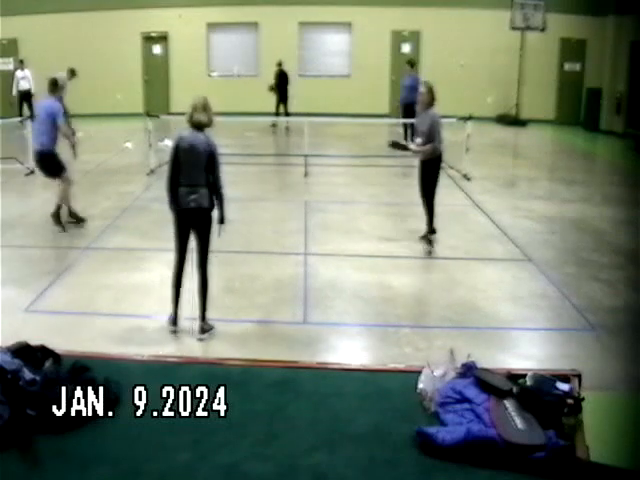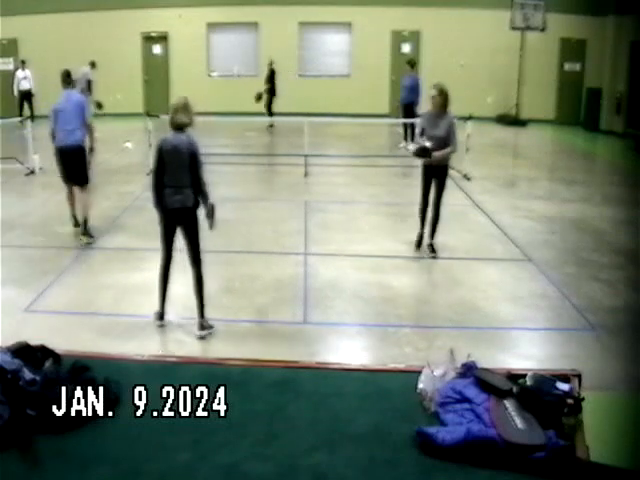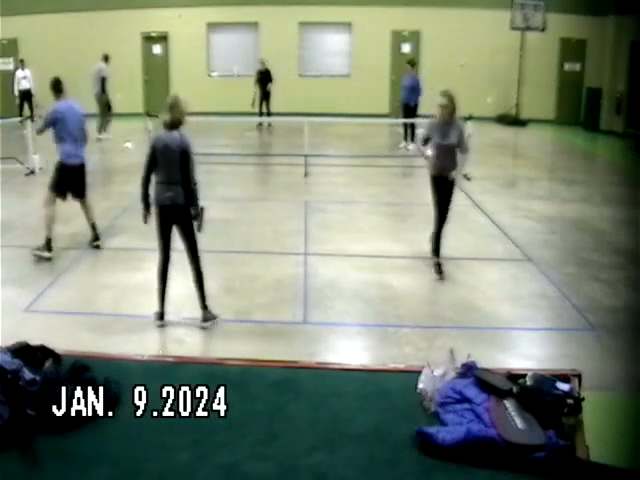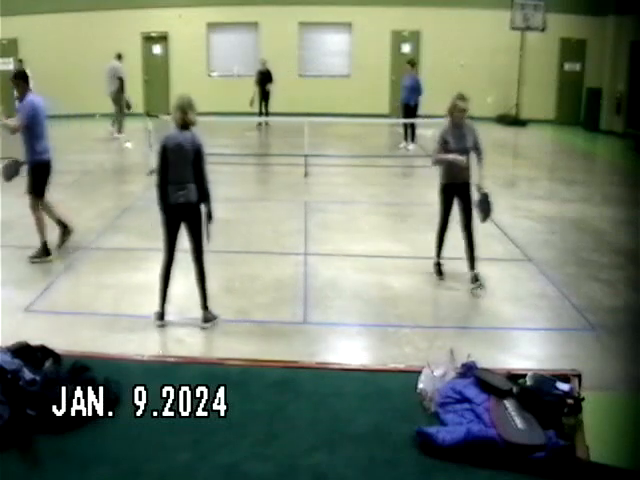
dt=0.4s
person 1, frame 1
left shoulder: (180, 141)
right shoulder: (209, 144)
left elbow: (172, 179)
right elbow: (215, 181)
left wrist: (173, 207)
right wrist: (221, 211)
left hip: (182, 206)
right hip: (202, 206)
left knee: (179, 261)
right knee: (202, 265)
left ankle: (174, 316)
right ankle: (202, 322)
person 1, frame 2
left shoulder: (163, 143)
right shoulder: (190, 144)
left elbow: (156, 180)
right elbow: (198, 180)
left wrist: (159, 207)
right wrist: (207, 205)
left hip: (168, 206)
right hip: (187, 206)
left knee: (166, 258)
right knee: (195, 262)
left ankle: (161, 312)
right ankle: (201, 320)
person 1, frame 3
left shoulder: (156, 141)
right shoulder: (183, 142)
left elbow: (146, 176)
right elbow: (189, 178)
left wrist: (145, 203)
right wrist: (195, 206)
left hip: (162, 204)
right hip: (180, 204)
left knee: (164, 257)
right knee: (194, 258)
left ankle: (161, 312)
right ankle: (204, 311)
person 1, frame 4
left shoulder: (166, 141)
right shoulder: (195, 142)
left elbow: (160, 177)
right elbow: (201, 176)
left wrist: (162, 205)
right wrist: (208, 205)
left hip: (171, 203)
right hip: (191, 202)
left knee: (168, 257)
right knee: (197, 258)
left ankle: (161, 311)
right ankle: (205, 312)
person 2, frame 1
left shoulder: (433, 116)
right shoulder: (420, 113)
left elbow: (437, 143)
left wrist: (419, 149)
right wrist: (416, 142)
left hip: (434, 160)
right hip: (424, 159)
left knee: (429, 196)
right knee: (424, 195)
left ankle: (429, 233)
right ankle: (431, 227)
person 2, frame 2
left shoulder: (449, 120)
right shoulder: (426, 116)
left elbow: (453, 146)
right elbow: (419, 136)
left wrist: (441, 153)
right wrist: (424, 144)
left hip: (442, 167)
right hip: (428, 165)
left knee: (437, 205)
right knee: (424, 202)
left ankle: (431, 241)
right ankle: (420, 234)
person 2, frame 3
left shoulder: (458, 127)
right shoulder: (433, 125)
left elbow: (463, 152)
right elbow: (423, 143)
left wrist: (458, 169)
right wrist: (427, 150)
left hip: (450, 176)
right hip: (436, 175)
left knee: (444, 217)
right knee: (439, 217)
left ankle: (434, 238)
right ankle: (437, 259)
person 2, frame 4
left shoulder: (470, 129)
right shoulder: (446, 131)
left elbow: (479, 154)
right elbow: (435, 159)
left wrist: (480, 177)
right wrist: (452, 157)
left hip: (464, 183)
right hip: (448, 183)
left knee: (468, 228)
right knee: (444, 223)
left ankle: (473, 272)
right ankle: (437, 261)
person 3, frame 1
left shoulder: (41, 105)
right shoulder: (55, 106)
right elbow: (63, 129)
right wrist: (72, 141)
left hip: (39, 150)
right hip: (46, 151)
left knee: (64, 180)
right knee: (65, 179)
left ankle: (69, 212)
right ankle: (57, 213)
person 3, frame 2
left shoulder: (57, 104)
right shoulder: (81, 99)
left elbow: (53, 131)
right elbow: (88, 123)
right wrist: (92, 144)
left hip: (61, 148)
right hip: (77, 146)
left knee: (70, 187)
right knee: (83, 189)
left ankle: (75, 221)
right ankle: (85, 230)
person 3, frame 3
left shoulder: (56, 110)
right shoulder: (77, 108)
left elbow: (39, 131)
left hip: (66, 163)
right hip: (80, 162)
left knee: (50, 201)
right knee: (83, 200)
left ankle: (48, 245)
right ankle: (95, 236)
person 3, frame 4
left shoulder: (28, 103)
right shoulder: (35, 100)
left hip: (38, 160)
right hip: (40, 158)
left knee: (35, 203)
right knee: (39, 200)
left ankle: (45, 249)
right ankle: (63, 226)
